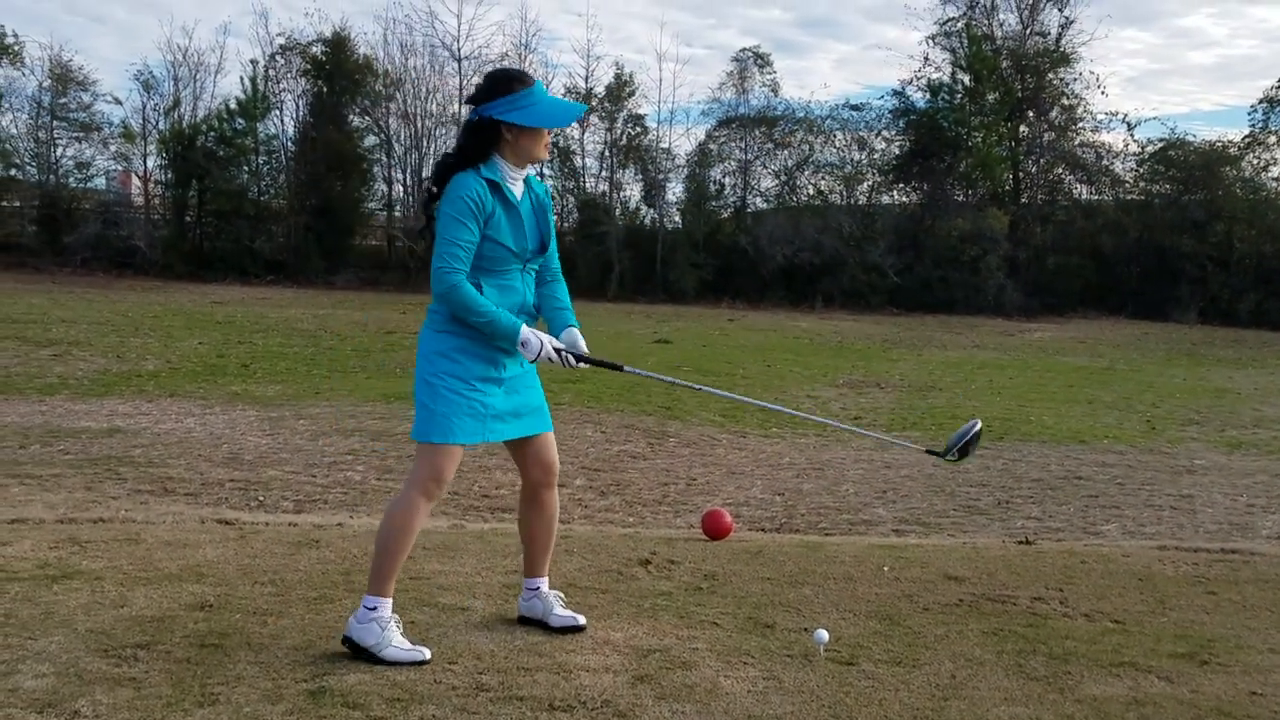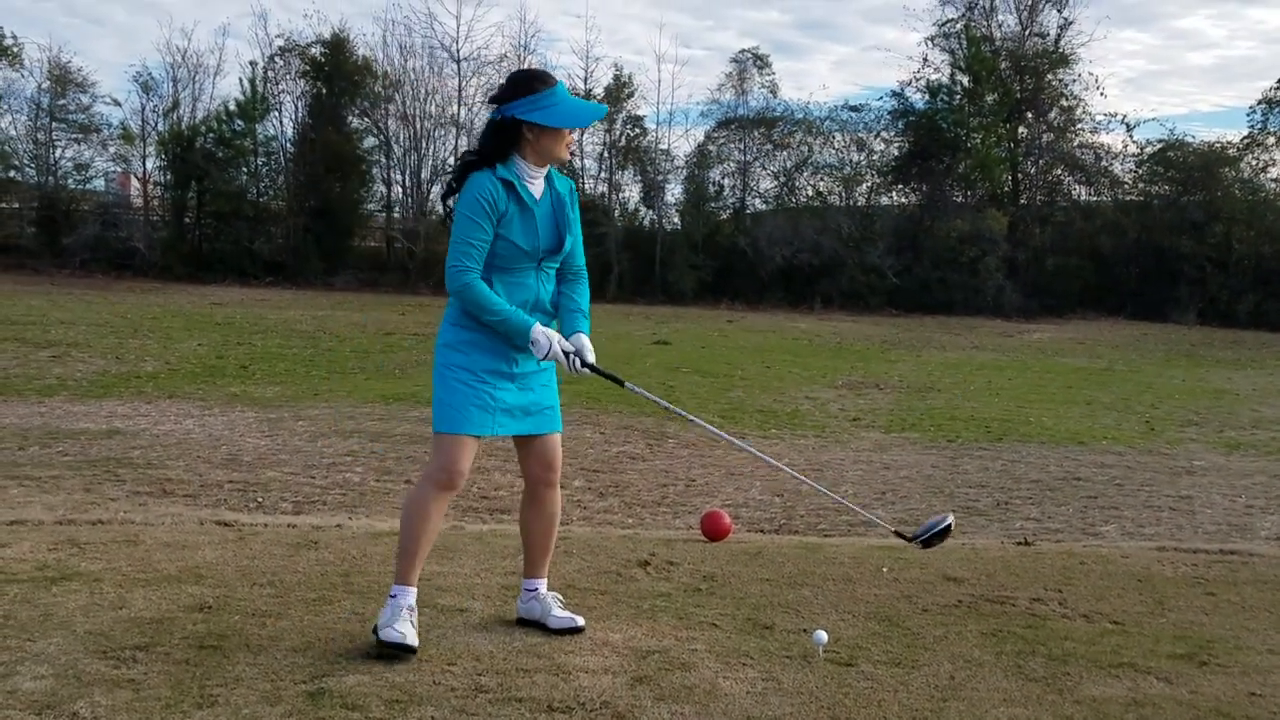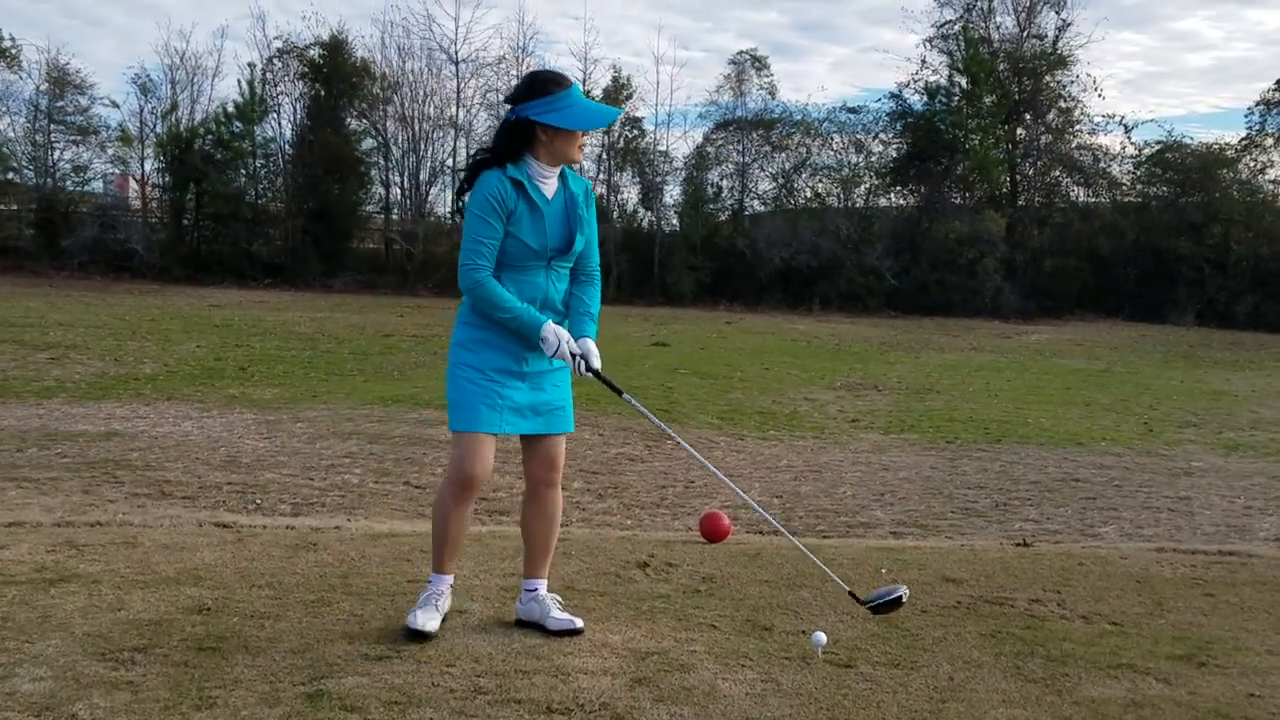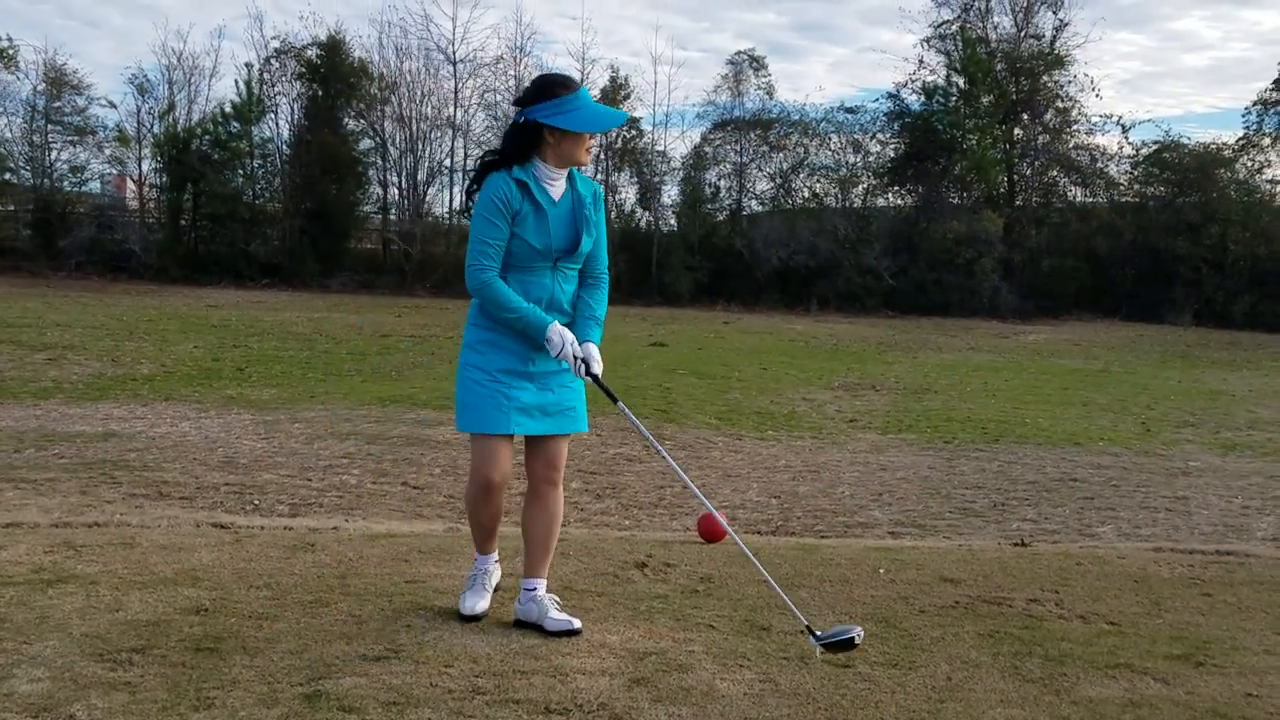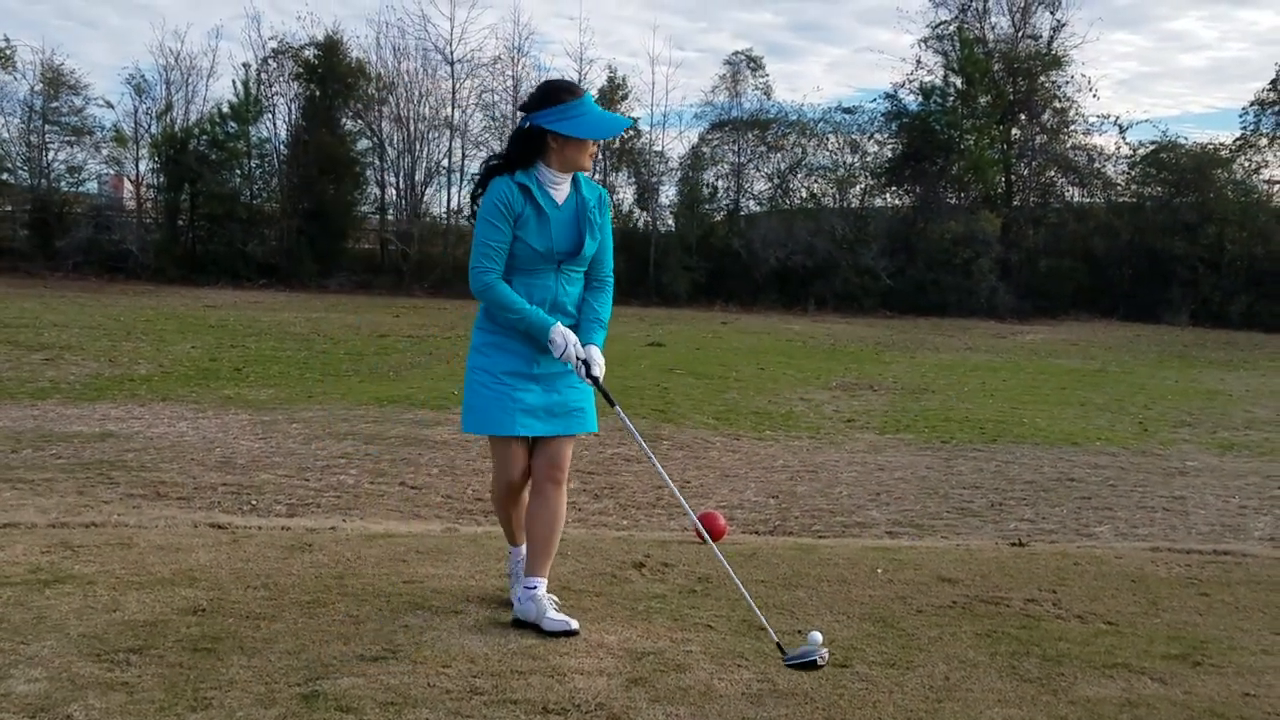
dt=0.1s
person 1, frame 1
left shoulder: (537, 193)
right shoulder: (469, 189)
left elbow: (549, 274)
right elbow: (449, 284)
left wrist: (565, 327)
right wrist: (518, 331)
left hip: (514, 361)
right hip: (458, 356)
left knee: (543, 472)
right knee: (430, 481)
left ankle: (535, 593)
right ankle: (373, 616)
person 1, frame 2
left shoulder: (562, 192)
right shoulder: (485, 188)
left elbow: (572, 273)
right elbow: (462, 280)
left wrist: (576, 330)
right wrist: (530, 328)
left hip: (530, 358)
right hip: (475, 351)
left knee: (545, 473)
right knee: (446, 474)
left ankle: (535, 594)
right ankle: (400, 602)
person 1, frame 3
left shoulder: (579, 193)
right shoulder: (495, 188)
left elbow: (586, 274)
right elbow: (473, 278)
left wrist: (582, 334)
right wrist: (539, 327)
left hip: (544, 355)
right hip: (487, 351)
left knee: (546, 473)
right knee: (469, 470)
left ankle: (534, 593)
right ankle: (439, 583)
person 1, frame 4
left shoulder: (587, 195)
right shoulder: (501, 188)
left elbow: (595, 277)
right elbow: (481, 278)
left wrist: (589, 337)
right wrist: (545, 326)
left hip: (556, 356)
right hip: (497, 351)
left knee: (548, 474)
right knee: (491, 474)
left ankle: (533, 595)
right ankle: (485, 563)
person 1, frame 5
left shoulder: (593, 199)
right shoulder: (506, 193)
left elbow: (600, 279)
right elbow: (483, 279)
left wrist: (592, 340)
right wrist: (547, 328)
left hip: (564, 356)
right hip: (505, 352)
left knee: (553, 473)
right knee: (510, 474)
left ankle: (534, 594)
right ankle: (518, 555)
